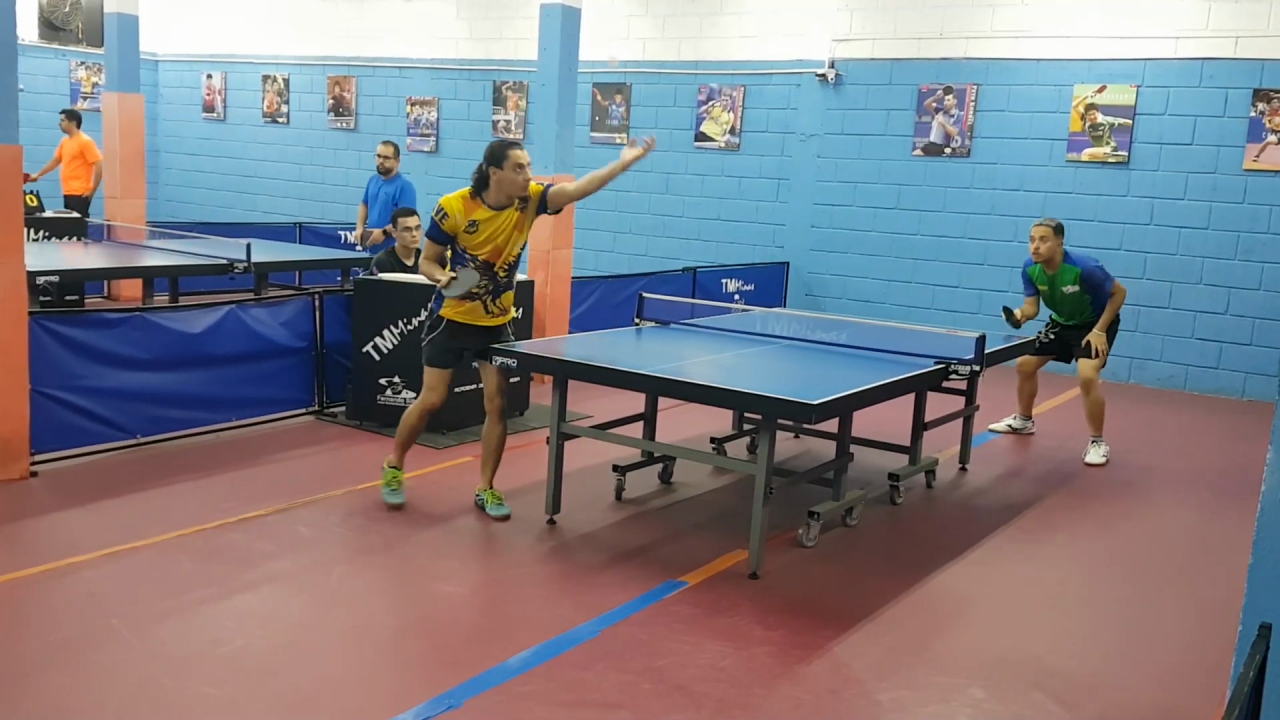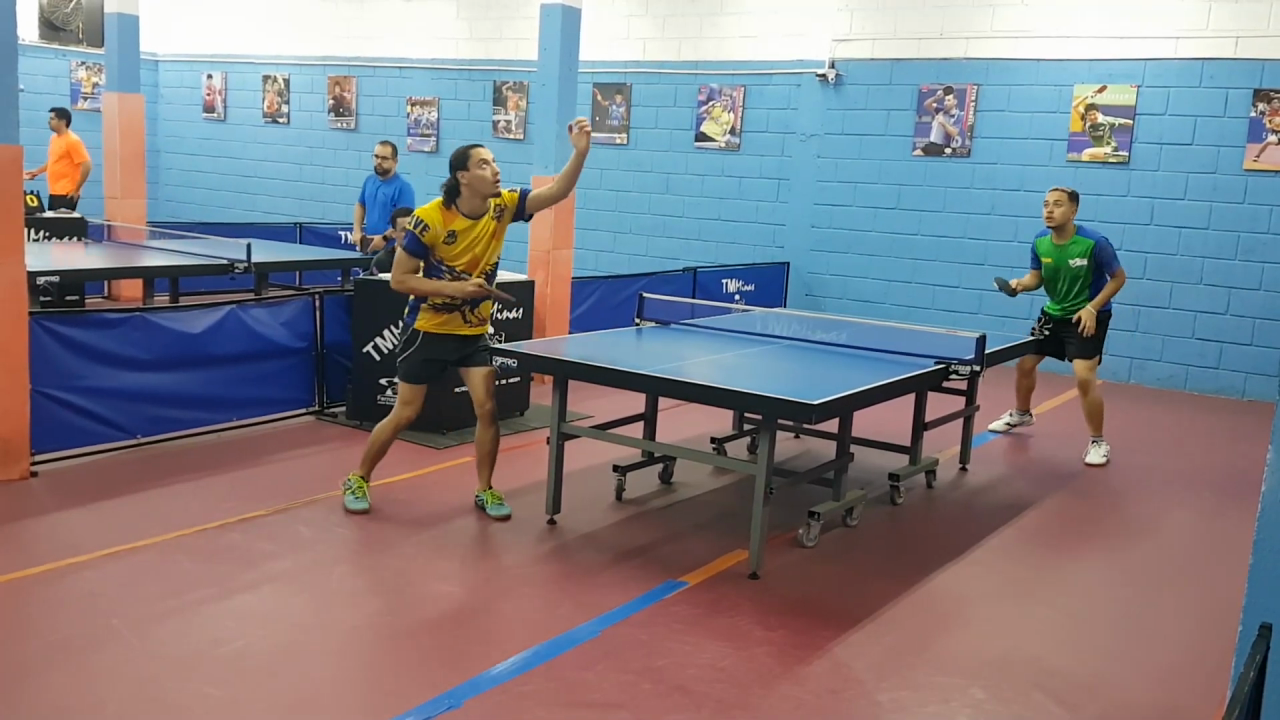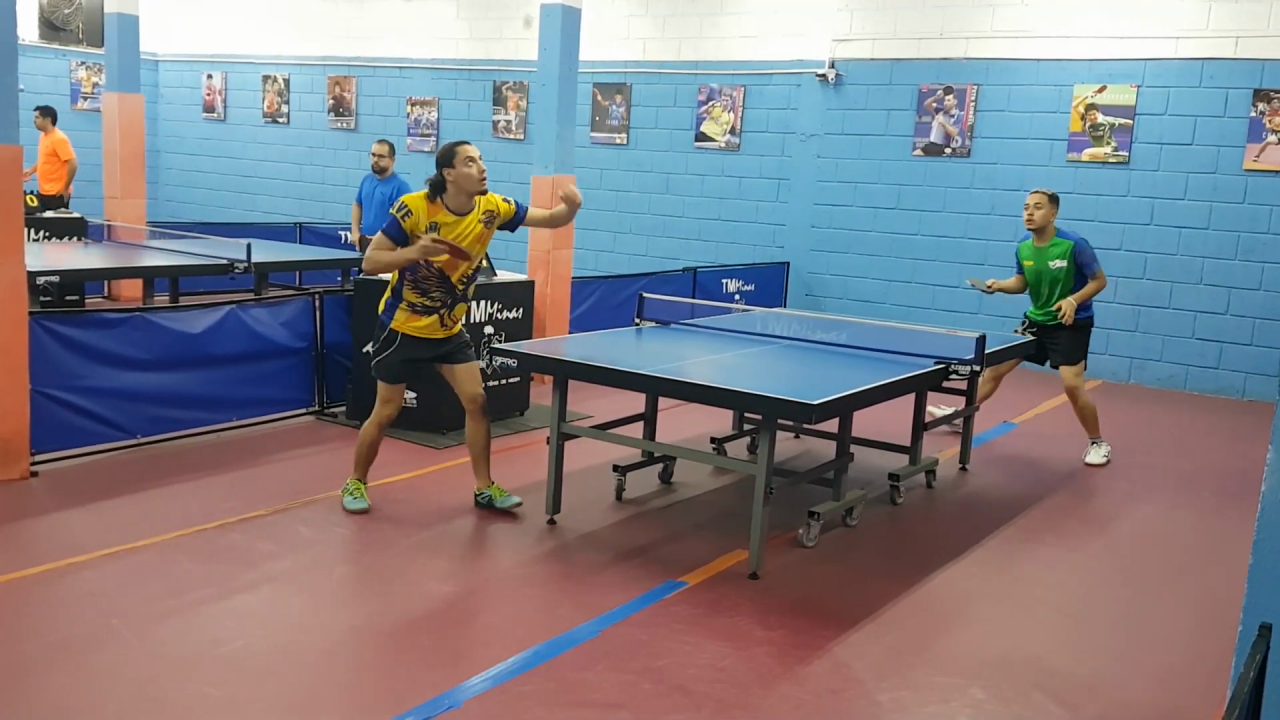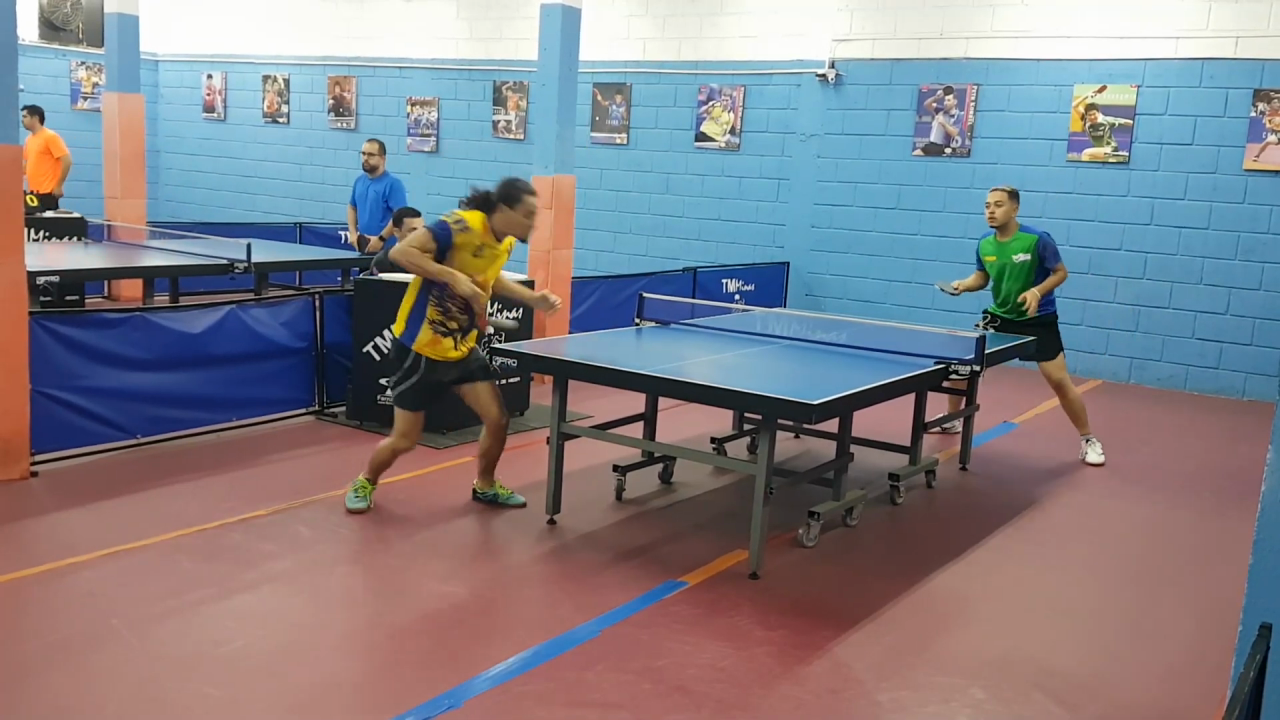
dt=0.3s
person 1, frame 1
left shoulder: (533, 199)
right shoulder: (451, 208)
left elbow: (580, 188)
right elbow: (427, 261)
left wrist: (625, 163)
right wrist: (439, 275)
left hip: (500, 322)
right hip: (452, 318)
left knee: (497, 406)
right knee: (431, 399)
left ankle: (485, 490)
right ankle: (393, 465)
person 1, frame 2
left shoulder: (503, 206)
right shoulder: (429, 219)
left elbow: (557, 192)
right elbow: (400, 279)
left wrist: (580, 152)
right wrist: (451, 289)
left hip: (474, 331)
right hip: (427, 330)
left knee: (487, 409)
right knee: (405, 413)
left ankle: (485, 490)
right ankle: (358, 478)
person 1, frame 3
left shoulder: (492, 209)
right shoulder: (413, 207)
left elbow: (551, 220)
right elbow: (370, 264)
left wrist: (570, 207)
right wrist: (412, 253)
left hip: (450, 328)
right hip: (401, 328)
left knee: (477, 402)
right knee: (386, 412)
left ankle: (484, 487)
right ankle: (356, 483)
person 1, frame 4
left shoulder: (504, 241)
right shoulder: (462, 225)
right elbow: (400, 252)
left wrist: (531, 298)
right wrist: (454, 278)
left hip: (462, 349)
right hip: (420, 349)
left knee: (498, 419)
right knee: (405, 439)
left ankle: (485, 484)
right ankle: (365, 481)
person 2, frame 1
left shoulder: (1085, 268)
right shoulder: (1030, 268)
left elbow: (1119, 293)
right elbow: (1032, 306)
left wrist: (1098, 331)
right wrist: (1022, 314)
left hip: (1095, 324)
right hip: (1062, 323)
left knee: (1087, 377)
right knee: (1025, 364)
left ankle: (1098, 442)
right ankle: (1023, 421)
person 2, frame 2
left shoulder: (1095, 243)
right shoulder: (1040, 242)
left elbow: (1119, 278)
left wrist: (1091, 308)
right wrist: (1020, 284)
left hip: (1088, 316)
right hip: (1053, 313)
left knee: (1084, 378)
right knee: (1024, 363)
left ankle: (1098, 442)
right ankle: (1021, 415)
person 2, frame 3
left shoulder: (1075, 245)
right shoulder: (1023, 248)
left elbow: (1099, 280)
left wrist: (1074, 300)
right wrist: (997, 285)
left hip: (1071, 324)
right hip: (1036, 321)
left knee: (1072, 384)
right knee: (996, 368)
left ankle: (1098, 443)
person 2, frame 4
left shoulder: (1038, 239)
right shoulder: (984, 244)
left elbow: (1061, 272)
left wrist: (1036, 291)
right wrist: (963, 284)
left hip: (1037, 319)
right hip: (999, 316)
left knee: (1058, 379)
left ankle: (1088, 439)
right ankle: (952, 420)
